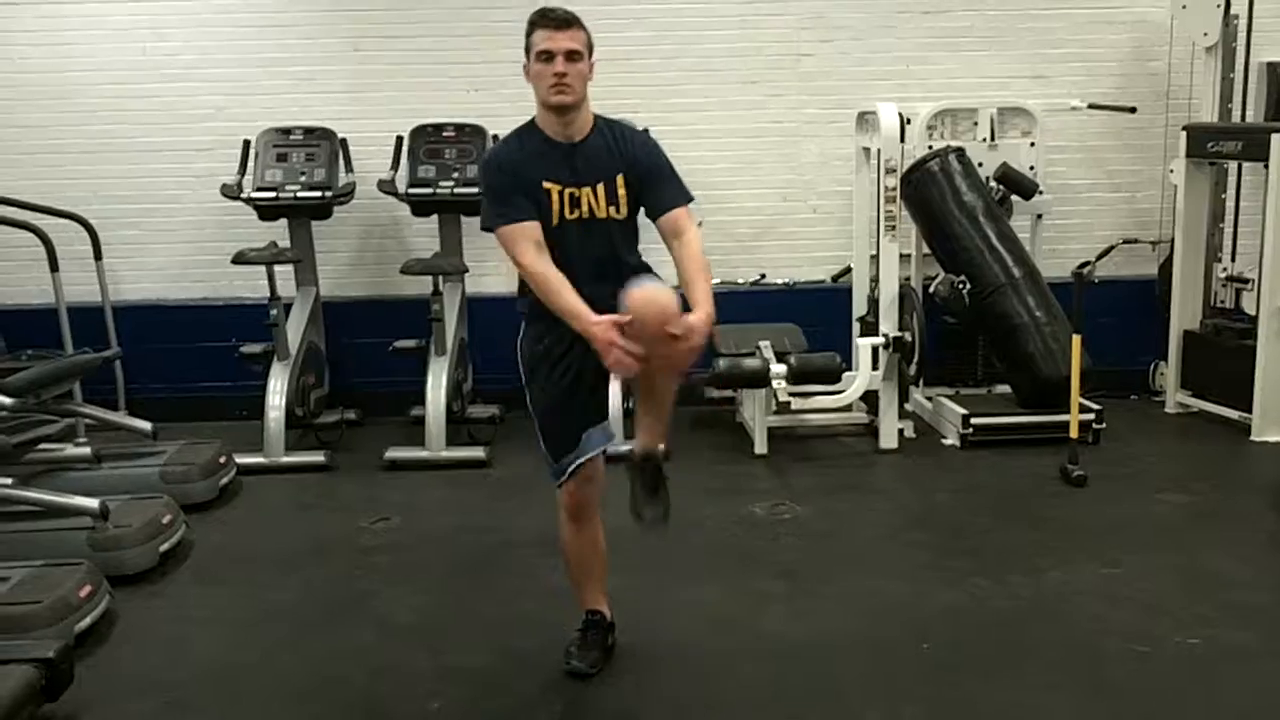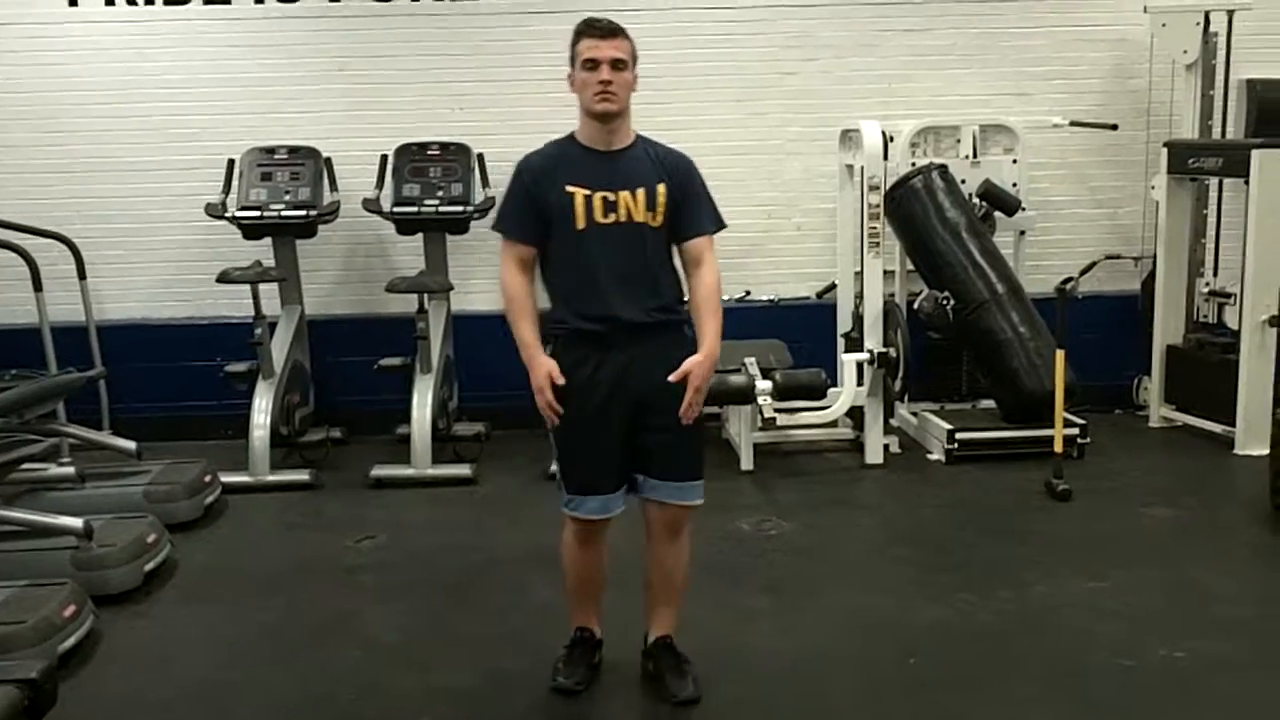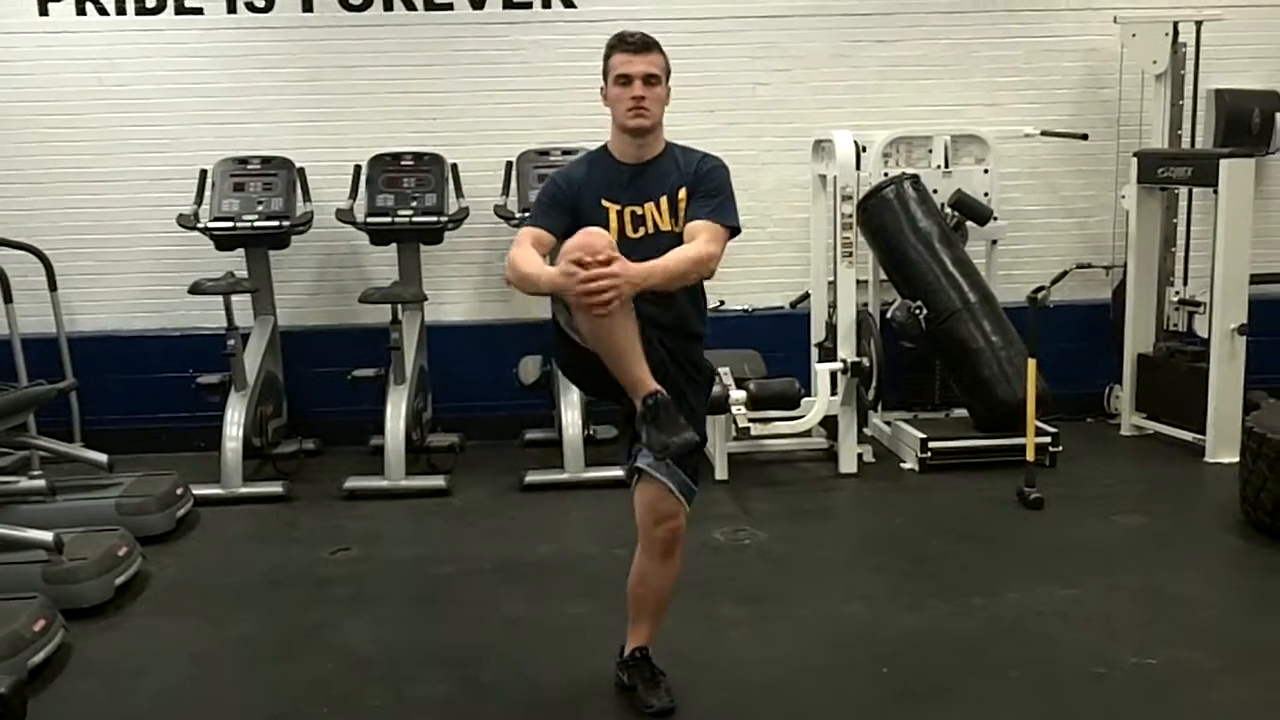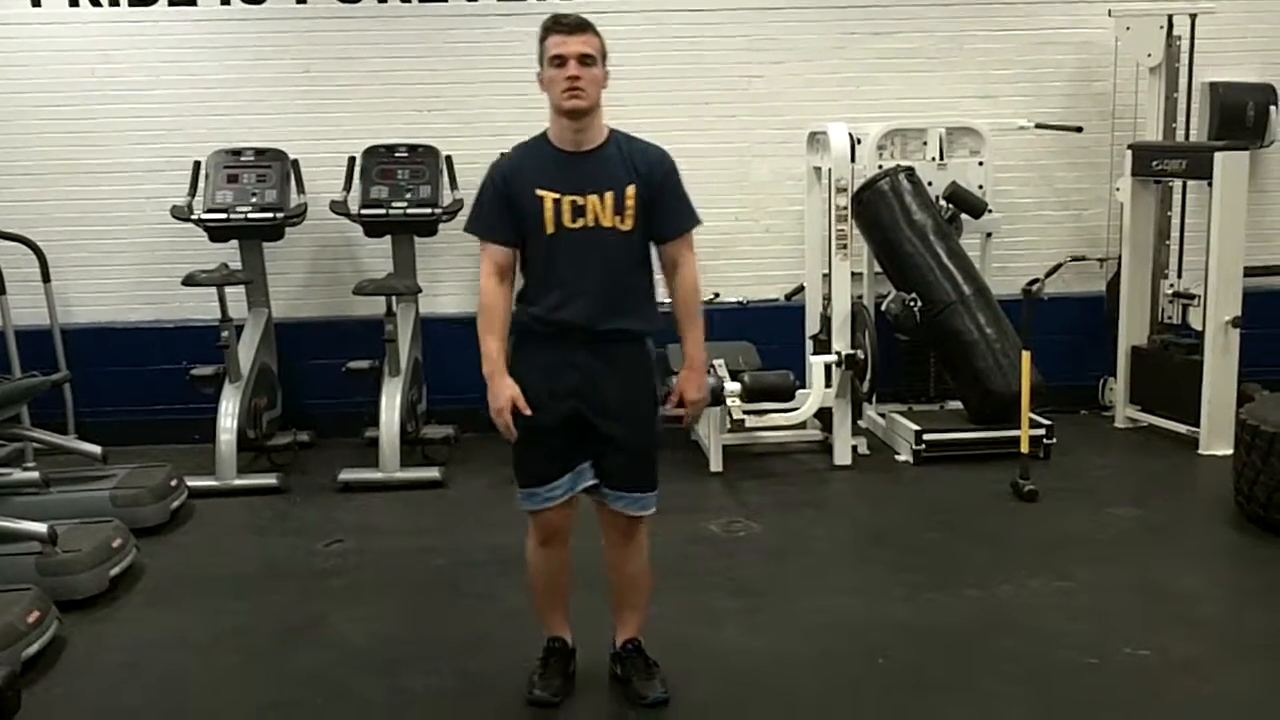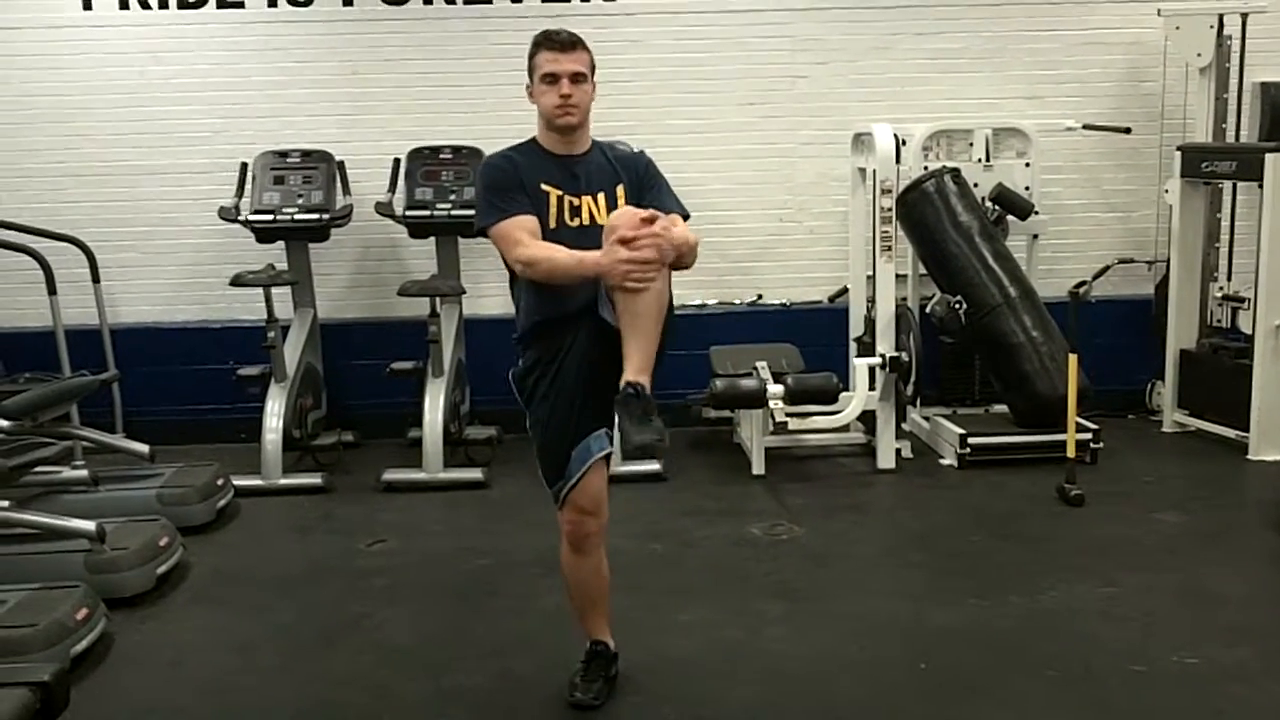
dt=1s
person 1, frame 1
left shoulder: (632, 147)
right shoulder: (507, 161)
left elbow: (681, 230)
right elbow: (531, 259)
left wrist: (702, 306)
right wrist: (590, 327)
left hip: (625, 305)
right hip: (557, 334)
right knee: (578, 489)
left ankle: (647, 457)
right ankle: (596, 620)
person 1, frame 2
left shoulder: (671, 168)
right shoulder: (541, 171)
left elbow: (700, 262)
right elbow: (515, 269)
left wrist: (709, 347)
right wrist: (533, 356)
left hip: (664, 357)
right hip: (582, 365)
left knee: (670, 514)
right knee: (587, 516)
left ankle: (661, 644)
right ankle: (585, 637)
person 1, frame 3
left shoulder: (703, 172)
right shoulder: (574, 181)
left elbow: (705, 253)
right elbow: (519, 259)
left wrist: (637, 275)
right wrist: (560, 278)
left hip: (675, 354)
right hip: (597, 349)
left knee: (665, 521)
right knee: (589, 244)
left ankle: (636, 657)
right ankle: (649, 406)
person 1, frame 4
left shoulder: (648, 165)
right shoulder: (513, 173)
left elbow: (681, 267)
right elbow: (495, 276)
left wrist: (694, 362)
right wrist: (495, 373)
left hip: (624, 365)
right hip: (541, 368)
left knee: (627, 520)
right knee: (548, 523)
left ankle: (628, 647)
right ankle: (557, 646)
person 1, frame 5
left shoulder: (632, 166)
right shoulder: (505, 170)
left elbow: (686, 244)
right elbow: (526, 254)
left wrist: (665, 240)
right wrist: (602, 262)
left hip: (623, 330)
right hip: (554, 350)
left knee: (634, 225)
right knee: (581, 518)
left ankle: (635, 392)
right ankle: (600, 650)
